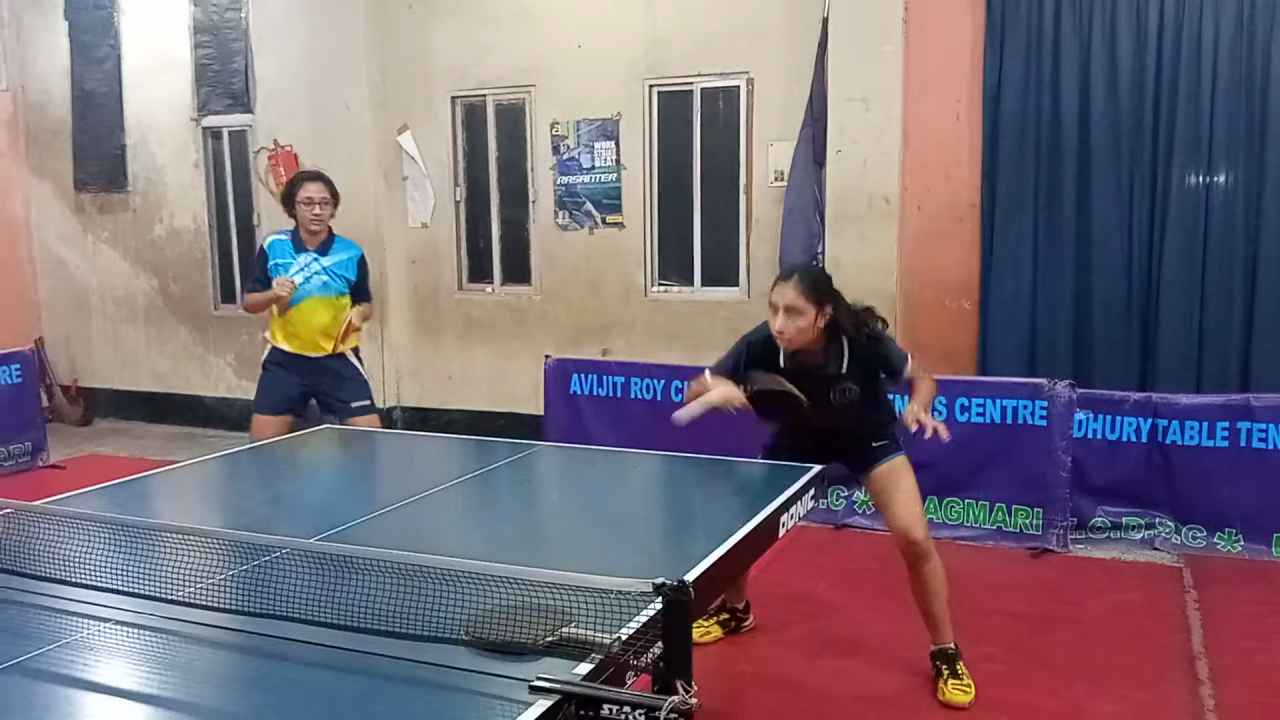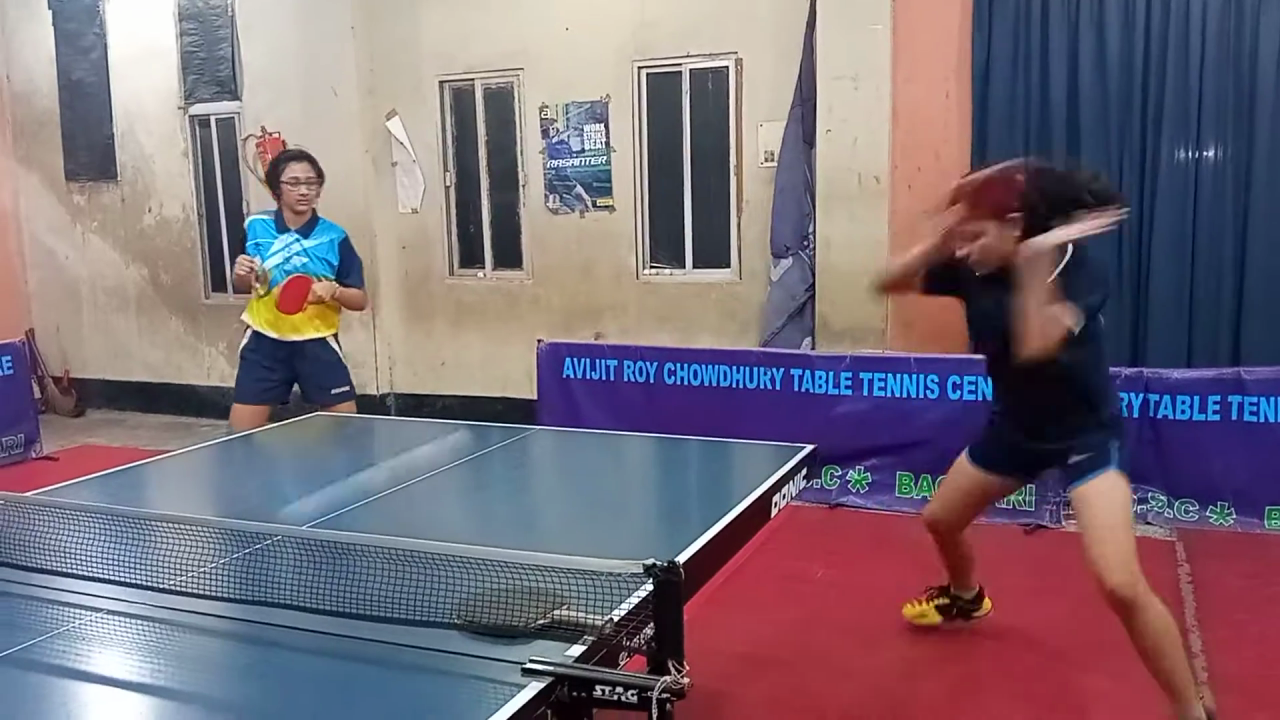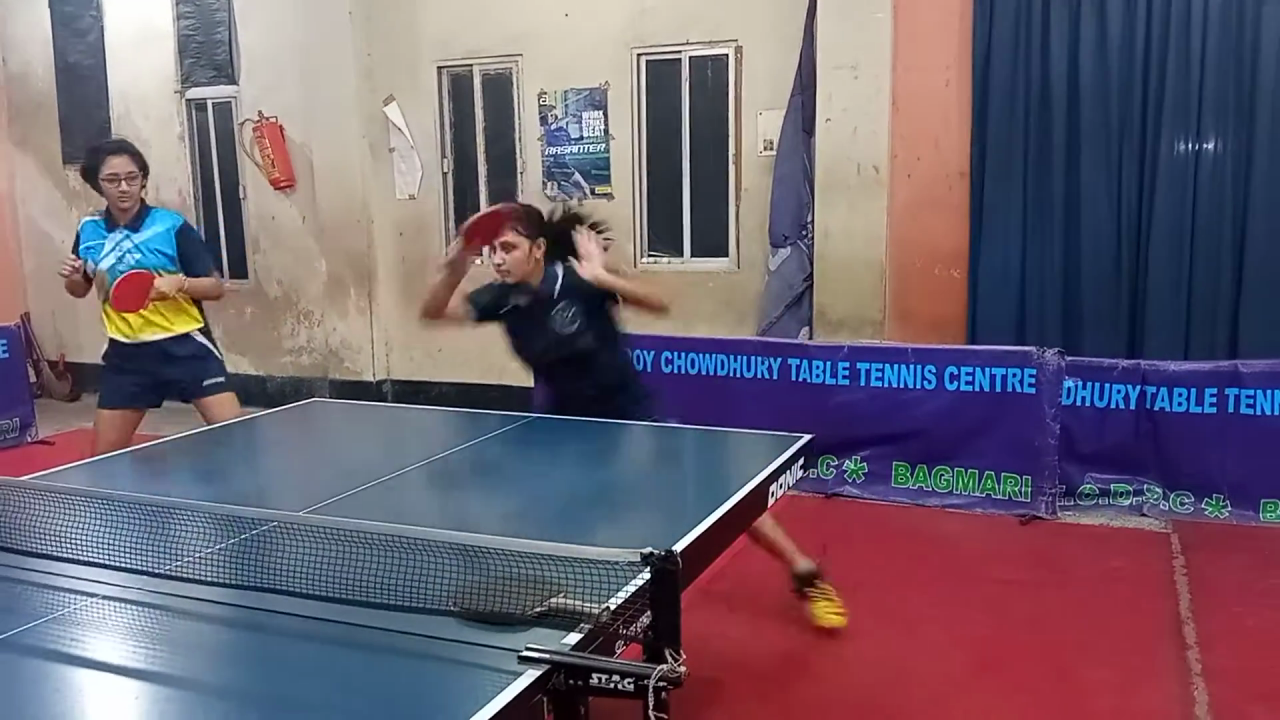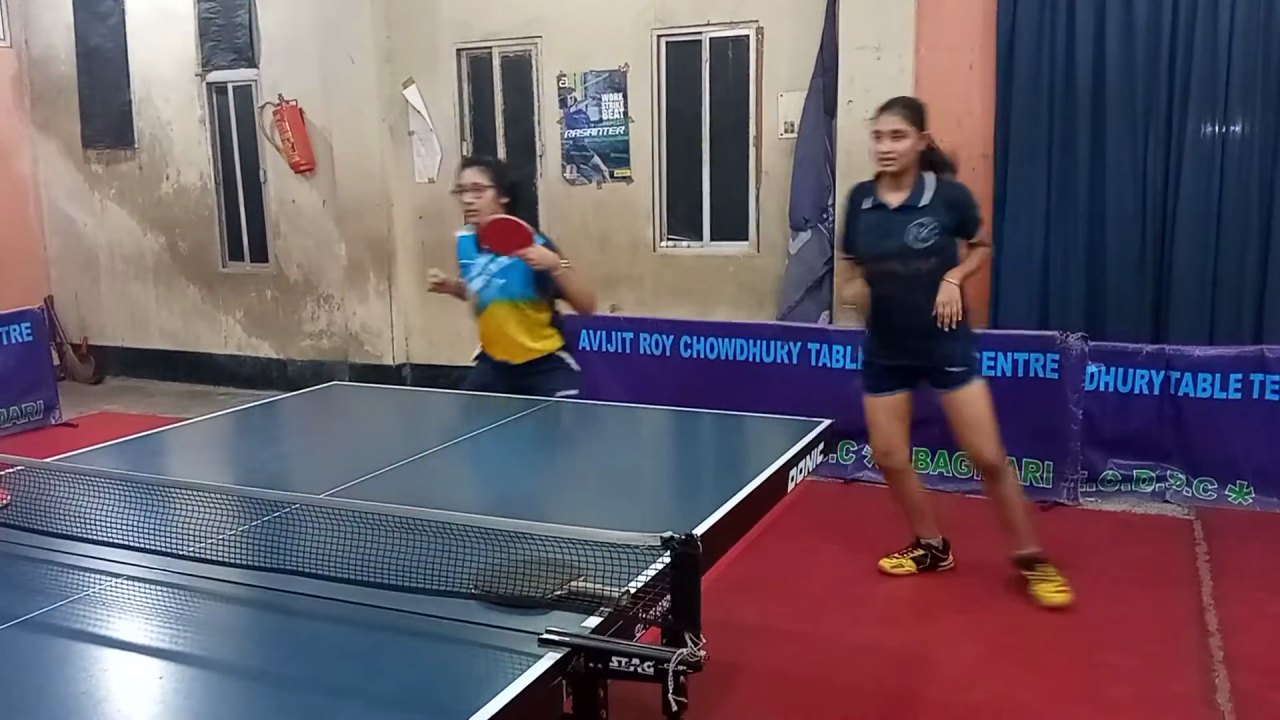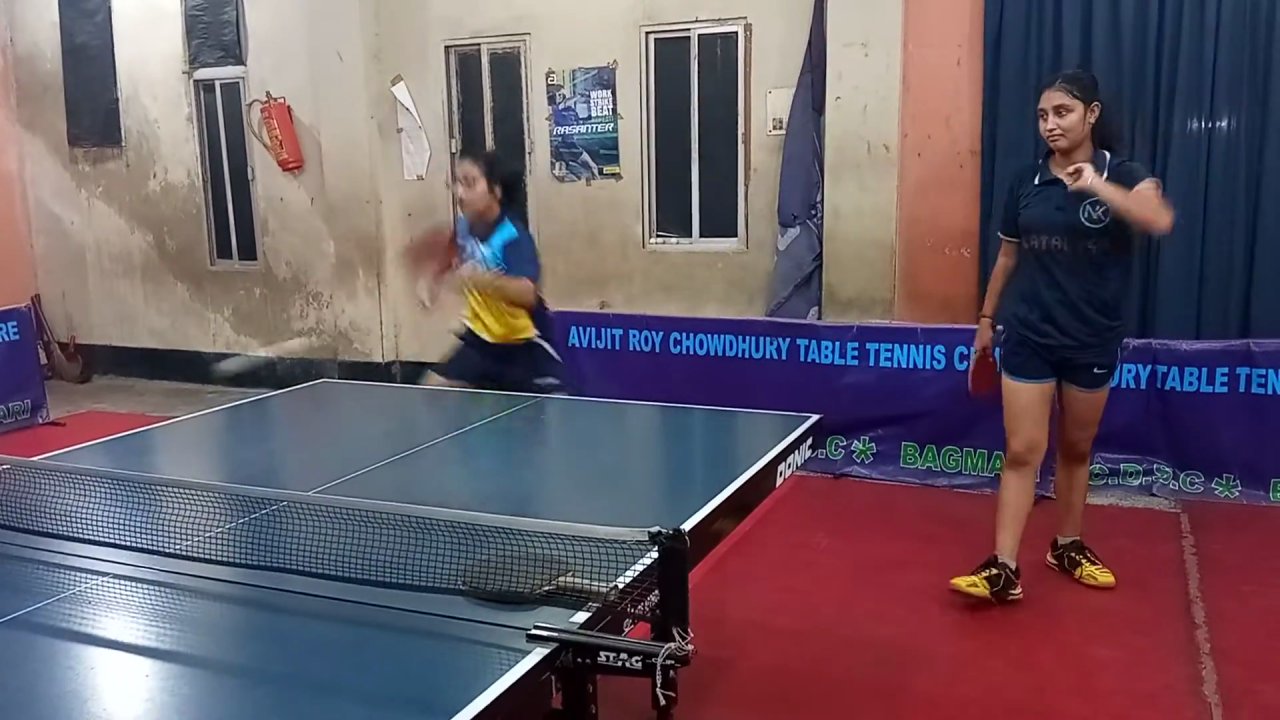
dt=1s
person 1, frame 1
left shoulder: (866, 342)
right shoulder: (760, 345)
left elbow: (922, 379)
right elbow: (695, 390)
left wrist: (918, 407)
right wrist: (716, 390)
left hip: (870, 440)
right hip: (797, 440)
left knee: (914, 539)
left ankle: (945, 654)
right ankle: (734, 609)
person 1, frame 2
left shoulder: (1079, 269)
right shoulder: (973, 270)
left elbow: (1036, 345)
right elbow: (888, 282)
left wrist: (1038, 257)
right wrist: (941, 240)
left hip: (1083, 437)
right hip: (1013, 428)
left knee: (1120, 587)
right knee: (939, 520)
right ankle: (965, 597)
person 1, frame 3
left shoulder: (580, 284)
right shoulder: (502, 297)
left elbow: (658, 304)
right elbow: (435, 312)
left wrist: (602, 278)
right wrist: (453, 266)
left hip: (627, 409)
right hip: (566, 416)
left ankle: (806, 574)
person 1, frame 4
left shoulder: (949, 196)
right shoulder: (859, 201)
left elbow: (980, 249)
left wrist: (954, 280)
right wrist: (855, 286)
left hip: (947, 344)
right hip: (885, 349)
left knee: (988, 458)
right knee: (890, 460)
left ankle: (1030, 557)
right ankle: (931, 545)
person 1, frame 5
left shoulder: (1117, 173)
right shoulder: (1025, 181)
left elbow: (1160, 222)
left wrist: (1098, 185)
right wrist: (987, 320)
left hip: (1093, 340)
right hip: (1028, 336)
left knee: (1076, 449)
right knee: (1021, 454)
left ankle: (1068, 545)
right ankle: (1002, 568)
person 2, frame 1
left shoulder: (351, 253)
right shoulder: (273, 247)
left elbow: (365, 304)
right elbow: (249, 303)
left wrist: (358, 314)
right wrist: (272, 295)
left hip: (338, 361)
right hip: (286, 360)
person 2, frame 2
left shoulder: (334, 237)
right shoulder: (255, 227)
left elbow: (360, 300)
right elbow: (240, 286)
left wrist: (333, 290)
right wrist: (241, 275)
left hip: (317, 345)
right hip: (265, 344)
person 2, frame 3
left shoulder: (172, 226)
right shoulder: (88, 230)
left elbow: (215, 287)
right elbow: (80, 290)
left wrist: (179, 283)
right wrist: (71, 277)
left hip: (183, 345)
right hip: (127, 351)
right knee: (103, 452)
person 2, frame 4
left shoulder: (532, 247)
right shoulder: (464, 241)
left elbow: (587, 306)
left wrist: (557, 266)
right wrist: (449, 286)
left hip: (546, 362)
right hip: (495, 361)
person 2, frame 5
left shoulder: (513, 239)
right shoulder: (465, 223)
left elbow: (527, 294)
left wrist: (486, 279)
left hip: (524, 344)
right hip: (479, 340)
